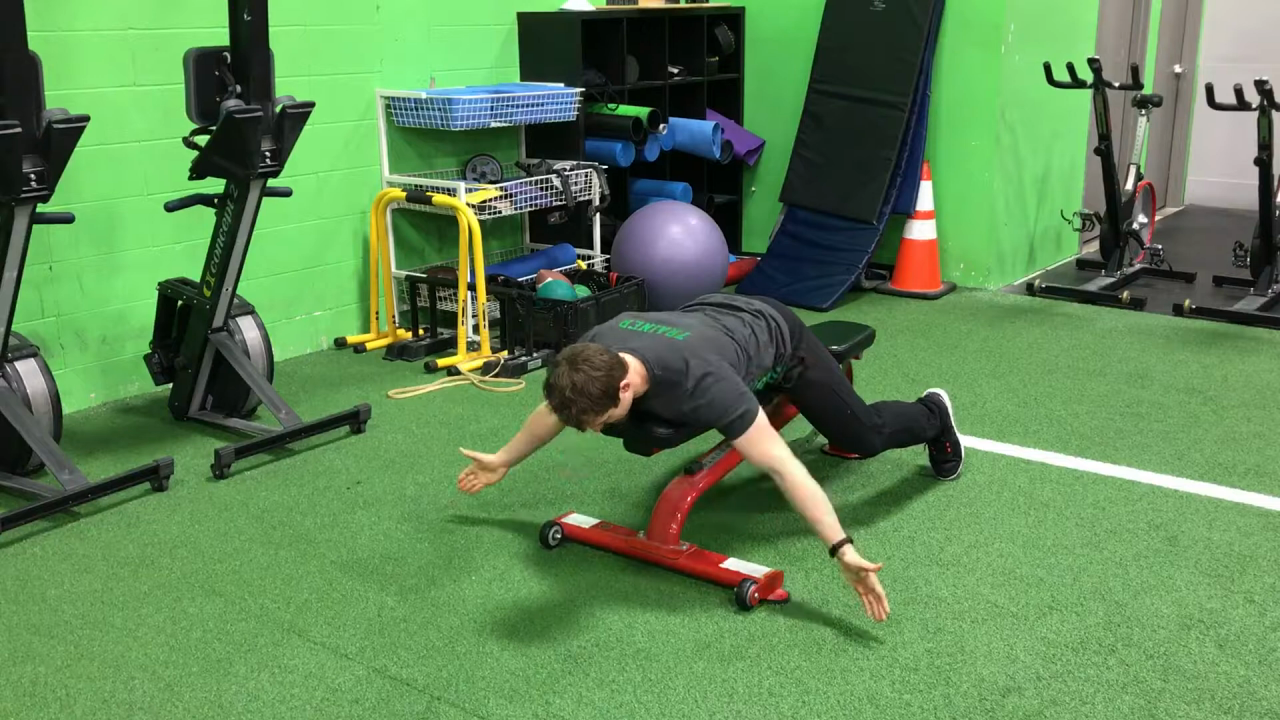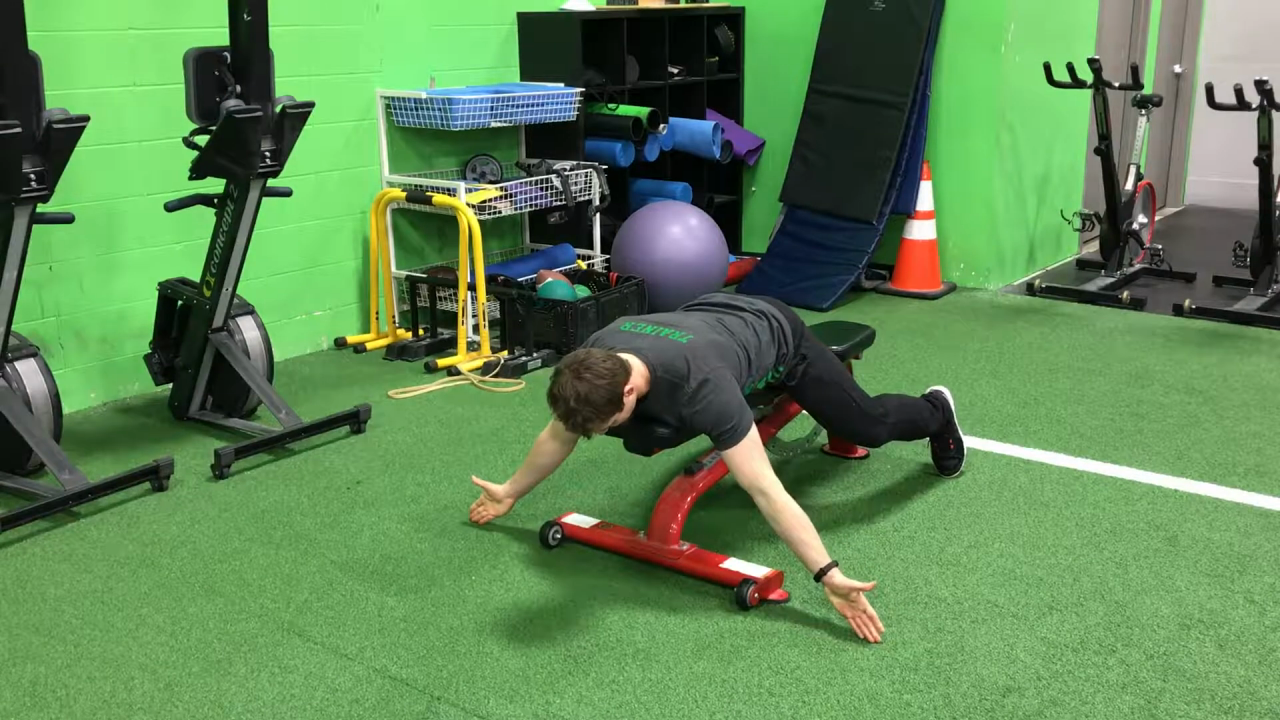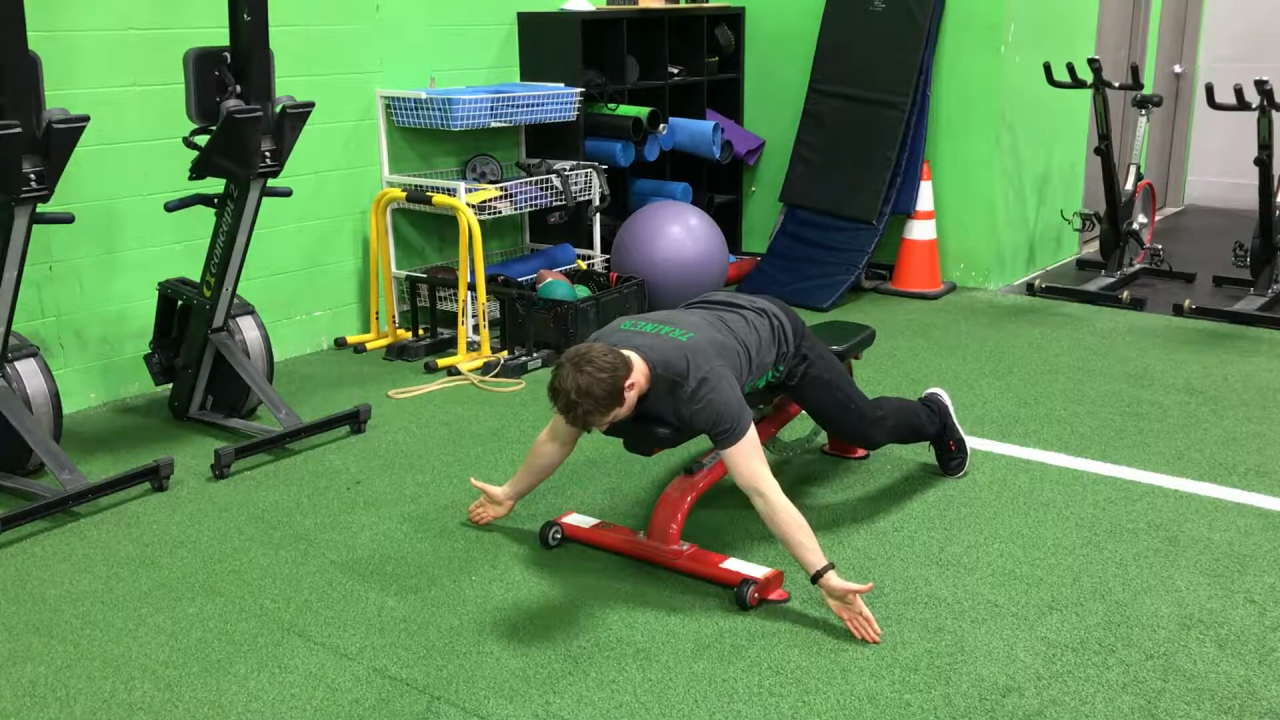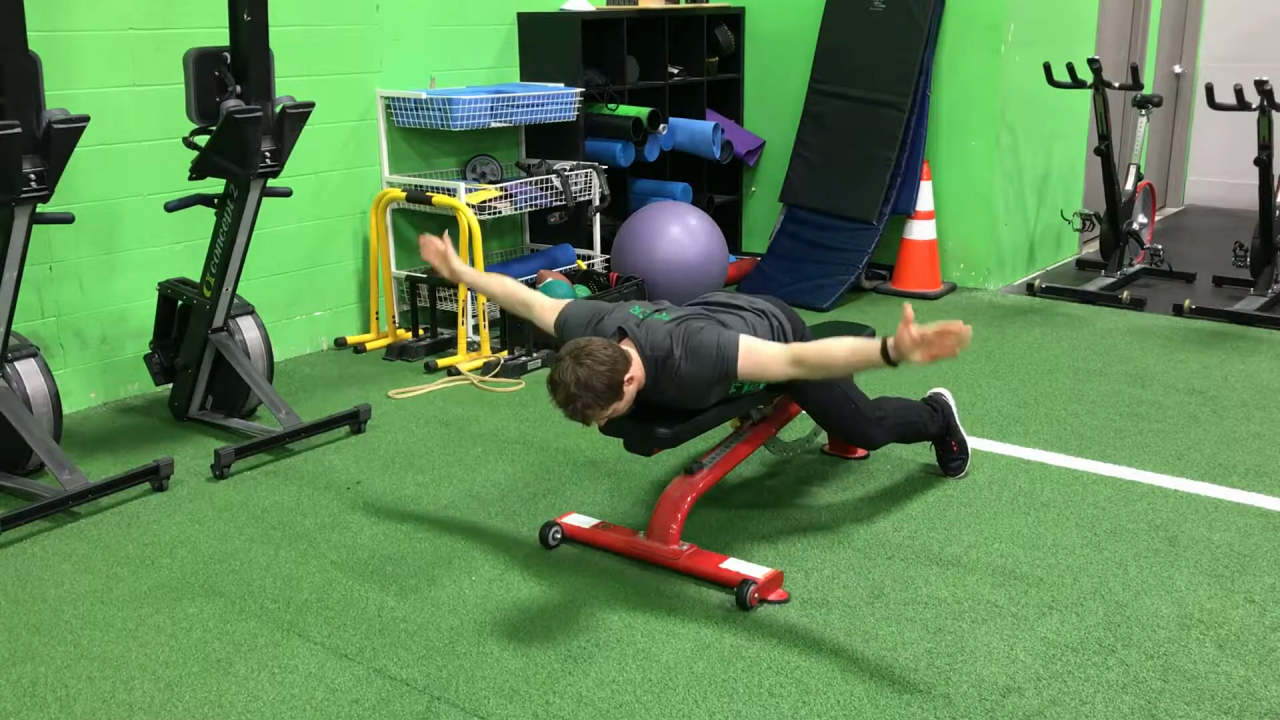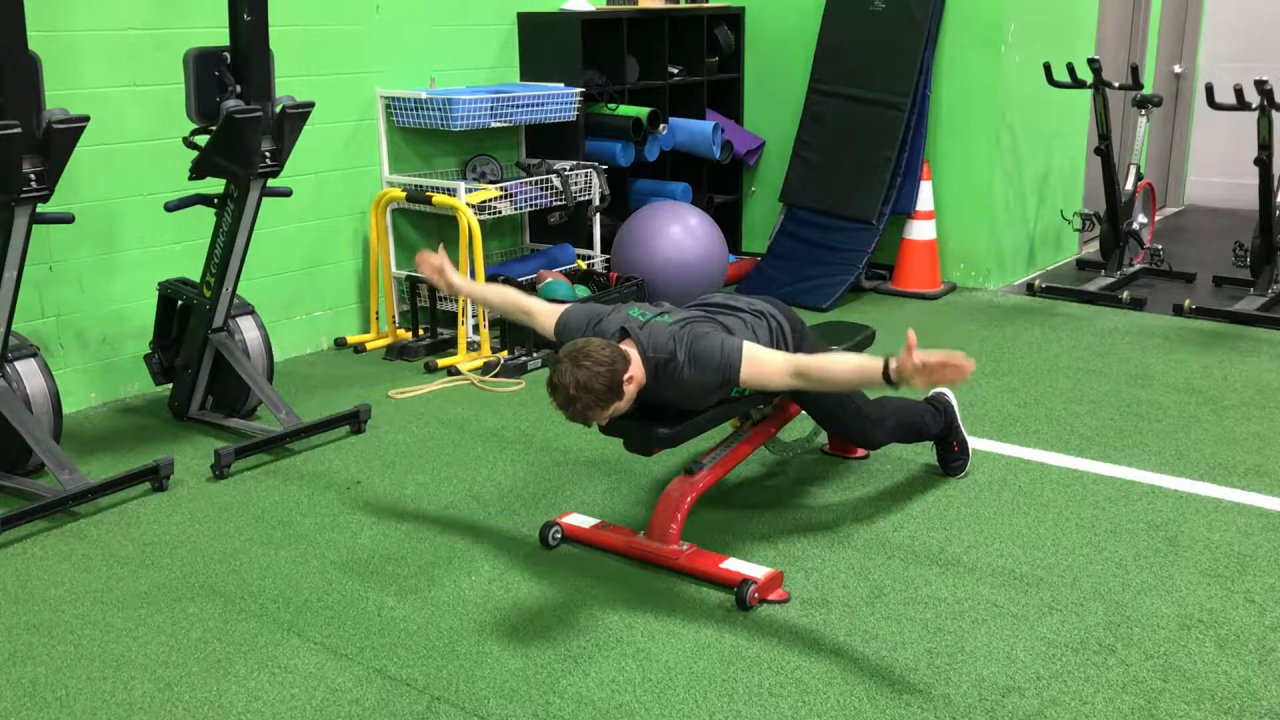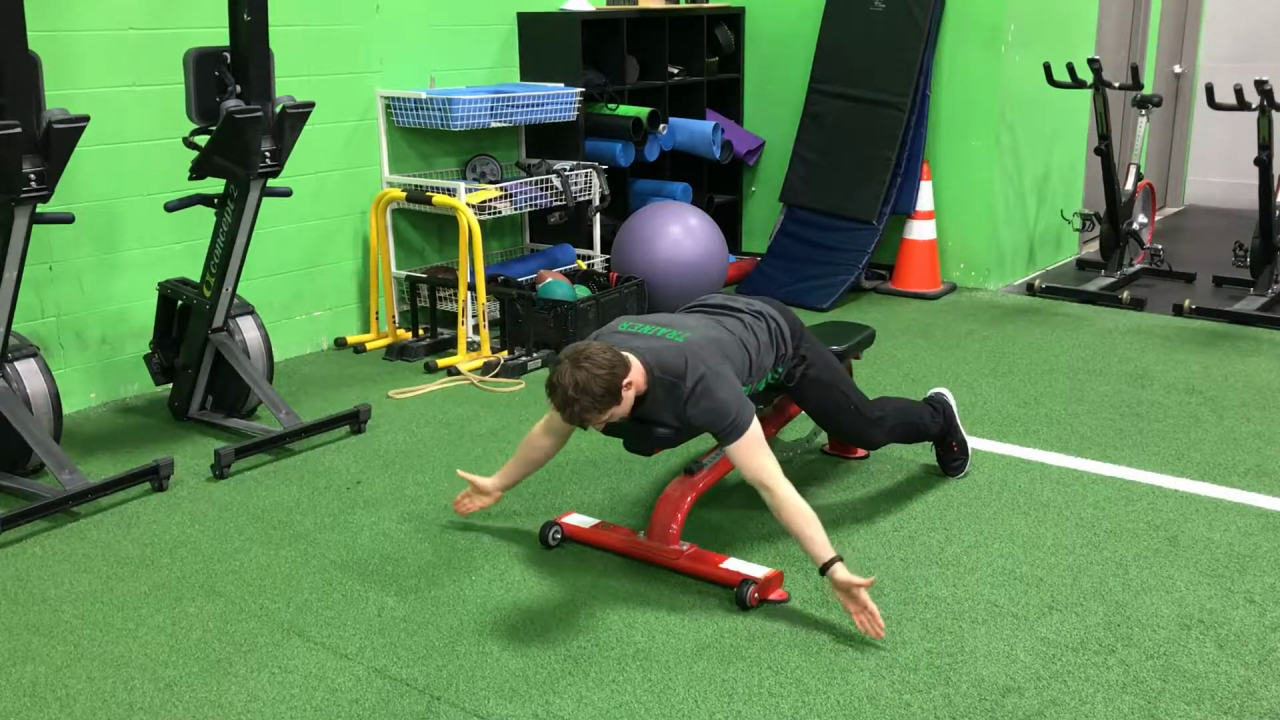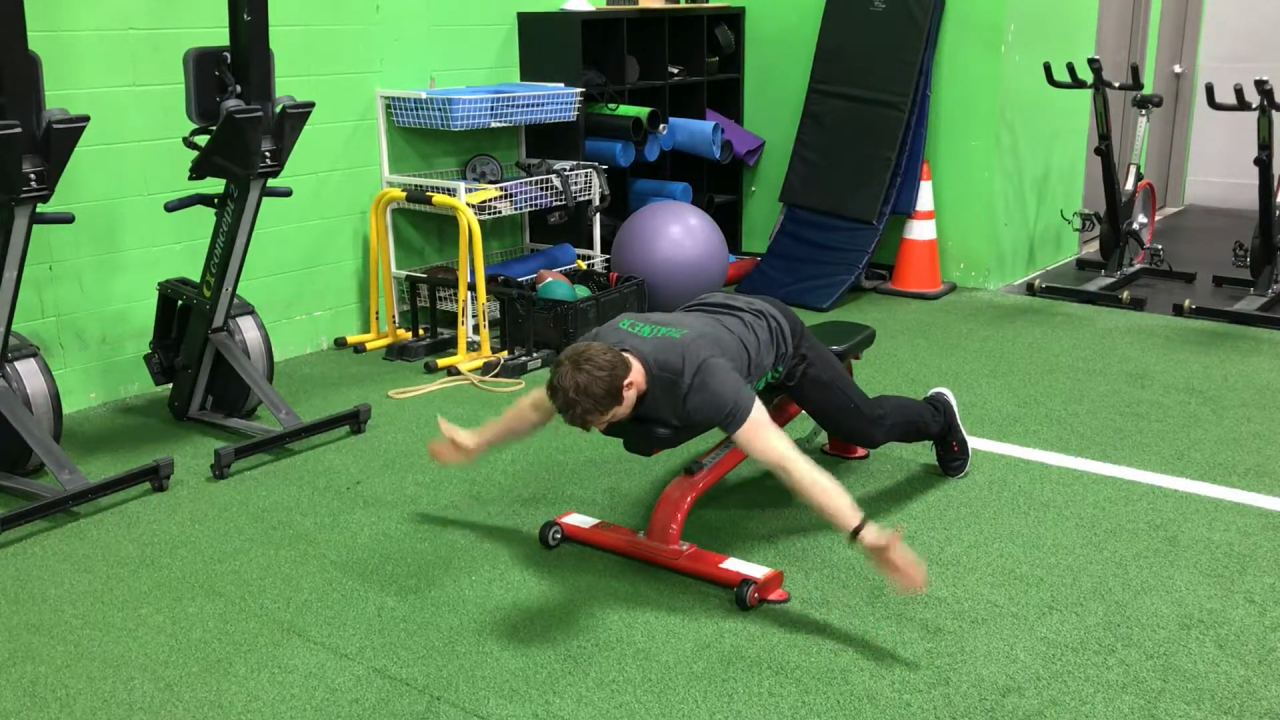
dt=0.7s
person 1, frame 1
left shoulder: (699, 383)
right shoulder: (590, 357)
left elbow: (782, 467)
right elbow: (553, 410)
left wrist: (843, 551)
right wrist: (502, 461)
left hip: (776, 335)
right hip: (716, 316)
left knee: (863, 434)
left ankle: (932, 416)
person 1, frame 2
left shoulder: (699, 388)
right shoulder: (591, 364)
left elbow: (765, 490)
right elbow: (558, 434)
left wrist: (829, 576)
right wrist: (510, 492)
left hip: (777, 335)
right hip: (718, 314)
left knee: (868, 424)
left ankle: (936, 414)
person 1, frame 3
left shoulder: (699, 386)
right shoulder: (592, 363)
left elbow: (763, 491)
right elbow: (555, 436)
left wrist: (825, 577)
right wrist: (509, 494)
left hip: (777, 333)
right hip: (717, 314)
left knee: (866, 426)
left ankle: (934, 416)
person 1, frame 4
left shoulder: (686, 358)
right shoulder: (591, 331)
left elbow: (799, 361)
right elbow: (528, 297)
left wrist: (892, 349)
right wrist: (461, 271)
left hip: (777, 333)
right hip: (721, 316)
left knee: (865, 428)
left ankle: (936, 416)
person 1, frame 5
left shoulder: (687, 358)
right shoulder: (593, 333)
left elbow: (802, 370)
right elbow: (529, 304)
left wrist: (895, 370)
right wrist: (458, 283)
left hip: (778, 335)
right hip: (723, 317)
left knee: (865, 426)
left ankle: (935, 417)
person 1, frame 6
left shoulder: (698, 385)
right shoulder: (593, 362)
left elbow: (771, 484)
right elbow: (550, 429)
left wrist: (833, 569)
right wrist: (497, 484)
left hip: (774, 335)
right hip: (718, 315)
left knee: (865, 426)
left ankle: (937, 415)
person 1, frame 7
left shoulder: (697, 378)
right shoulder: (594, 352)
left elbow: (788, 462)
right elbow: (536, 407)
left wrist: (861, 532)
right wrist: (475, 441)
left hip: (773, 334)
right hip: (716, 313)
left knee: (860, 426)
left ankle: (936, 413)
